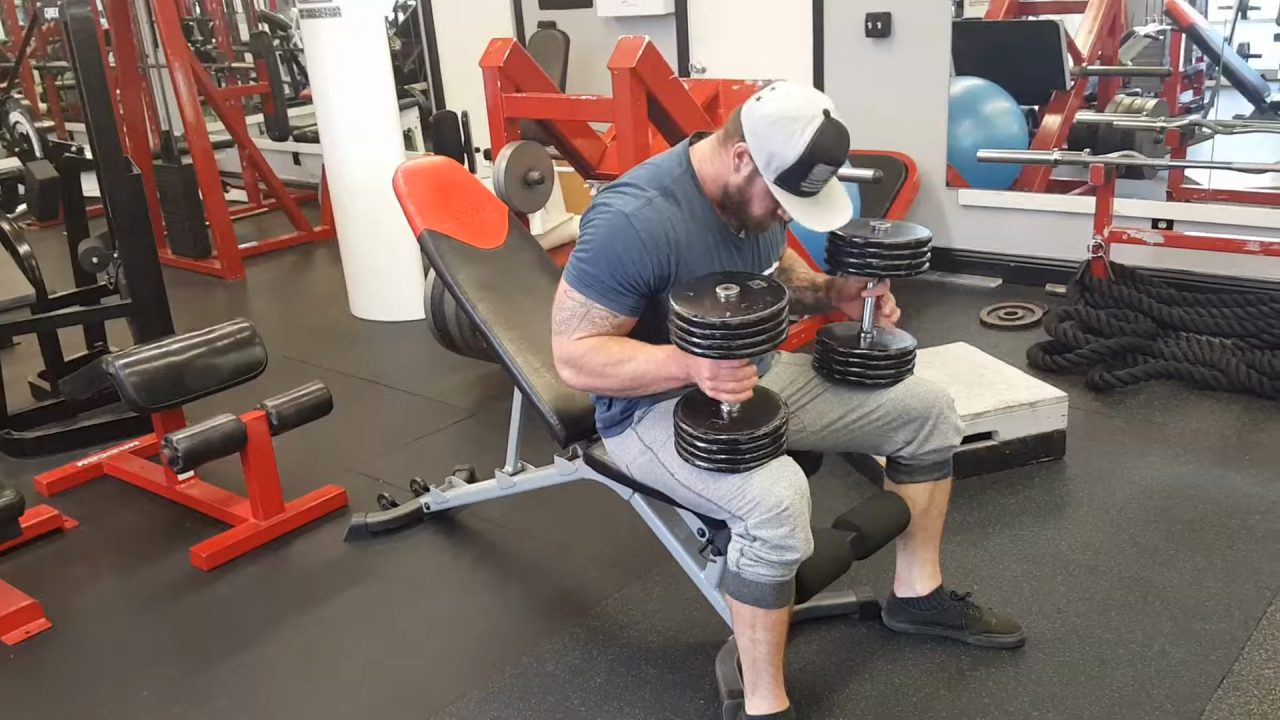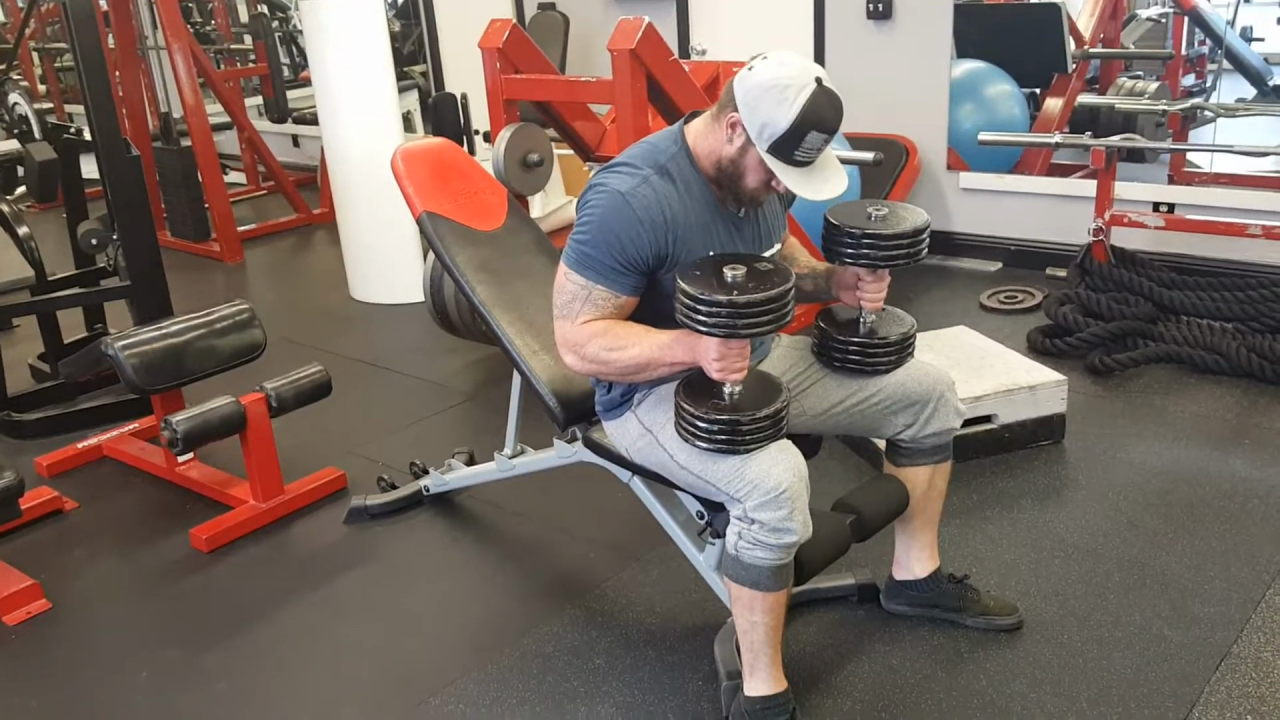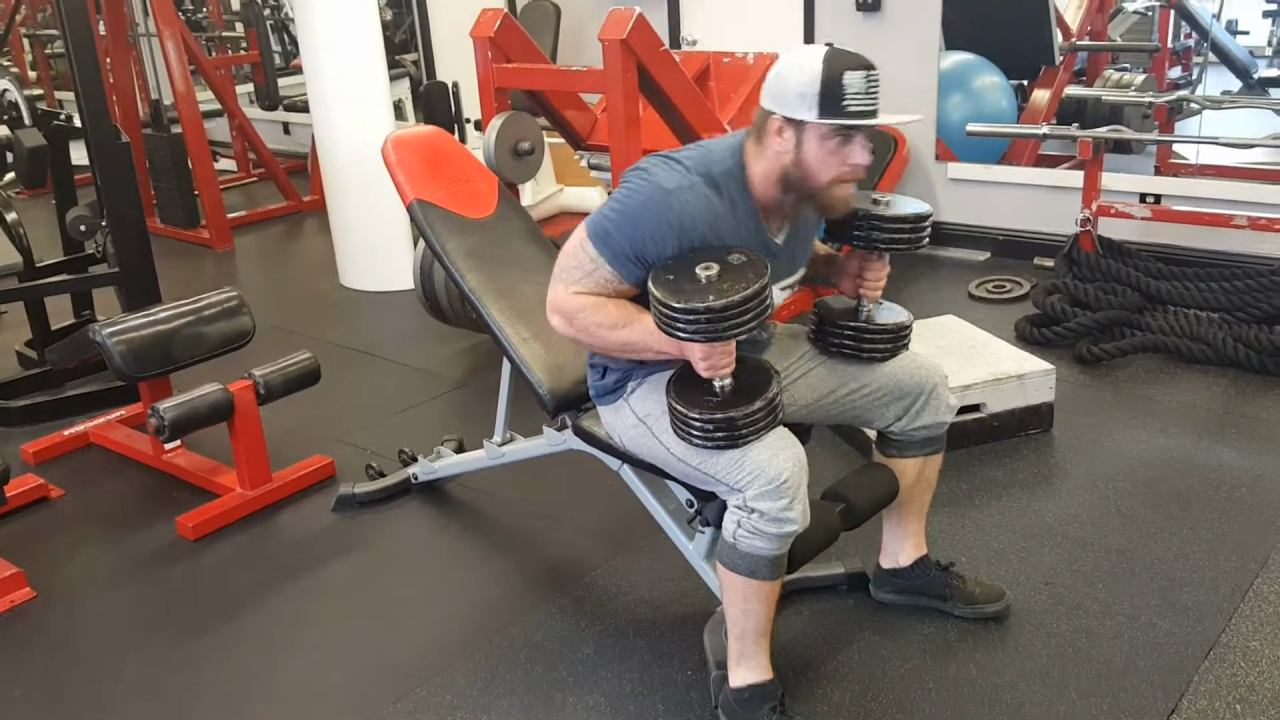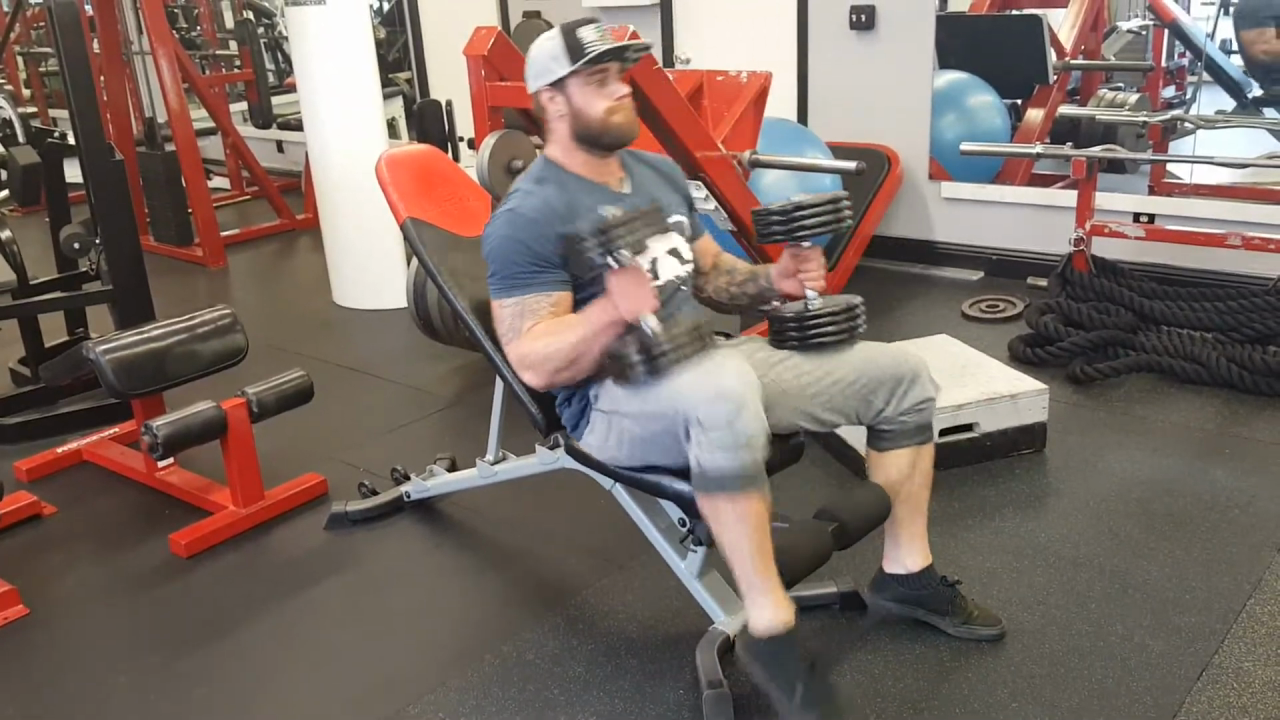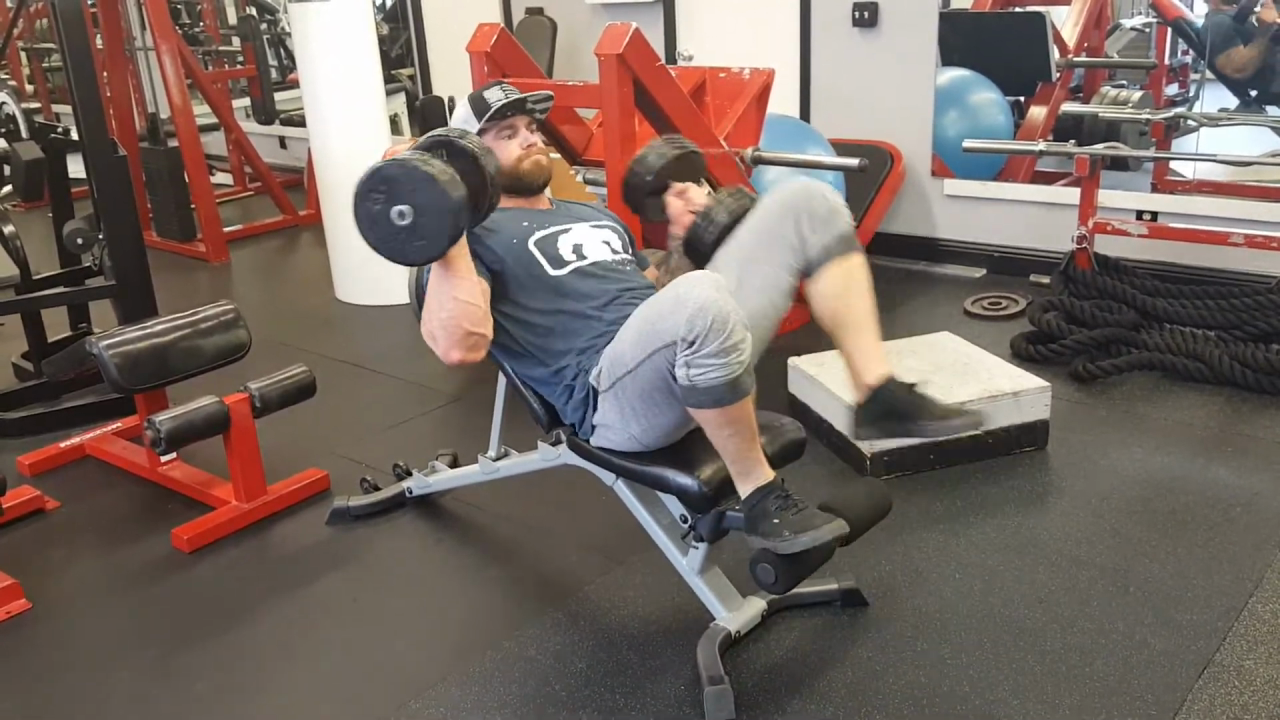
dt=1s
person 1, frame 1
left shoulder: (761, 190)
right shoulder: (635, 218)
right elbow: (573, 354)
left wrist: (832, 291)
right wrist: (689, 365)
left hip: (756, 375)
right hip: (656, 406)
left knee: (928, 409)
right knee: (777, 500)
left ankle: (918, 594)
person 1, frame 2
left shoulder: (759, 168)
right shoulder: (631, 198)
right elbow: (578, 340)
left wrist: (833, 281)
right wrist: (693, 348)
left hip: (758, 358)
right hip: (658, 388)
left knee: (928, 393)
right knee: (775, 482)
left ankle: (915, 576)
person 1, frame 3
left shoulder: (804, 183)
right shoulder: (674, 198)
right elbow: (569, 300)
left wrist: (837, 269)
right wrist: (683, 342)
left hip: (754, 350)
right hip: (651, 377)
left knee: (922, 385)
right knee: (774, 471)
left ankle: (903, 564)
person 1, frame 4
left shoulder: (656, 172)
right shoulder: (528, 218)
right elbow: (535, 363)
left wrist: (771, 280)
right wrist: (614, 311)
left hip: (707, 361)
right hip: (615, 401)
left knee: (903, 378)
right knee: (728, 405)
left ankle: (905, 574)
right ankle: (769, 629)
person 1, frame 5
left shoulder: (594, 215)
right shoulder: (477, 240)
right elbow: (459, 346)
left wrist: (682, 235)
left hip: (695, 346)
right hip: (612, 399)
left knee: (804, 201)
right knee: (701, 301)
left ankle: (884, 399)
right ankle: (759, 494)
